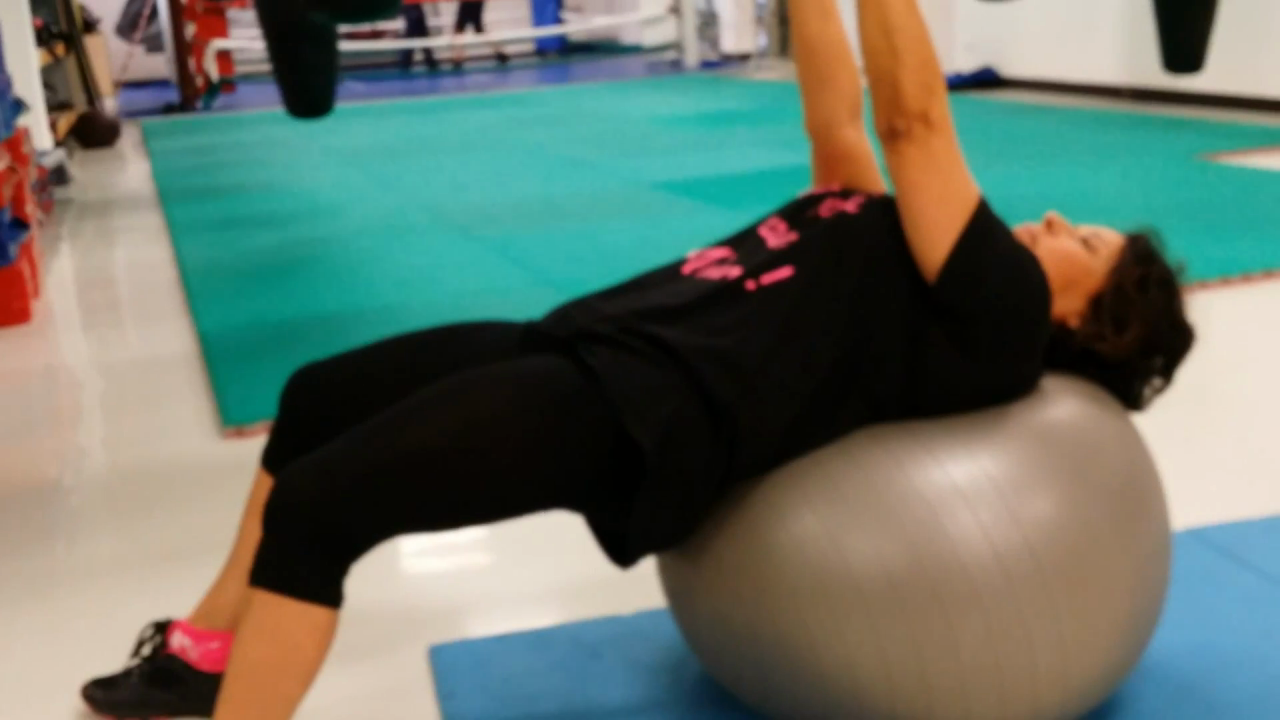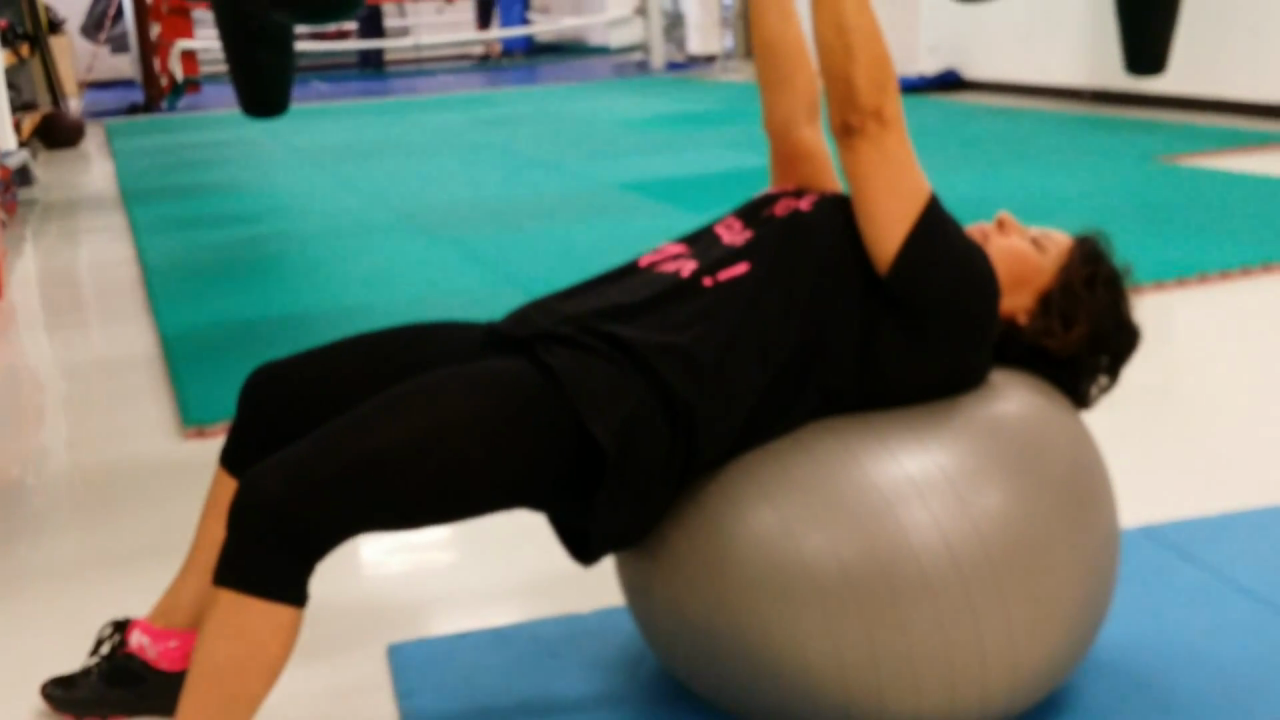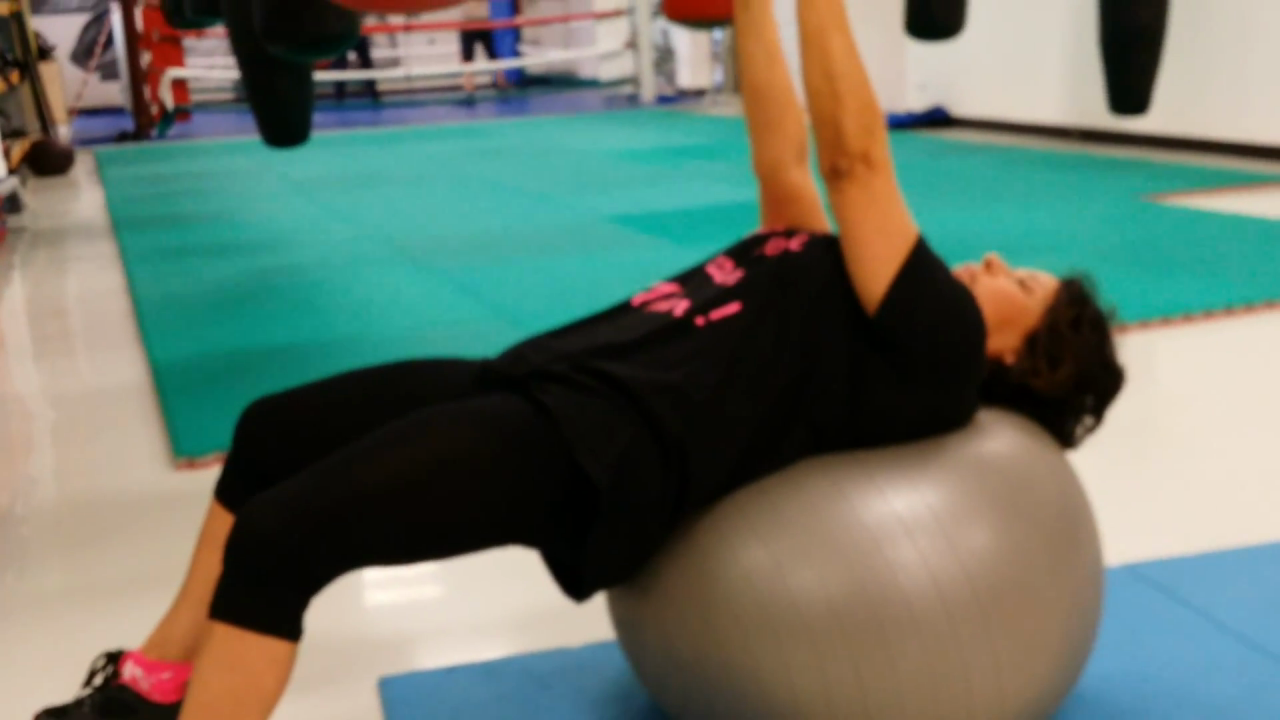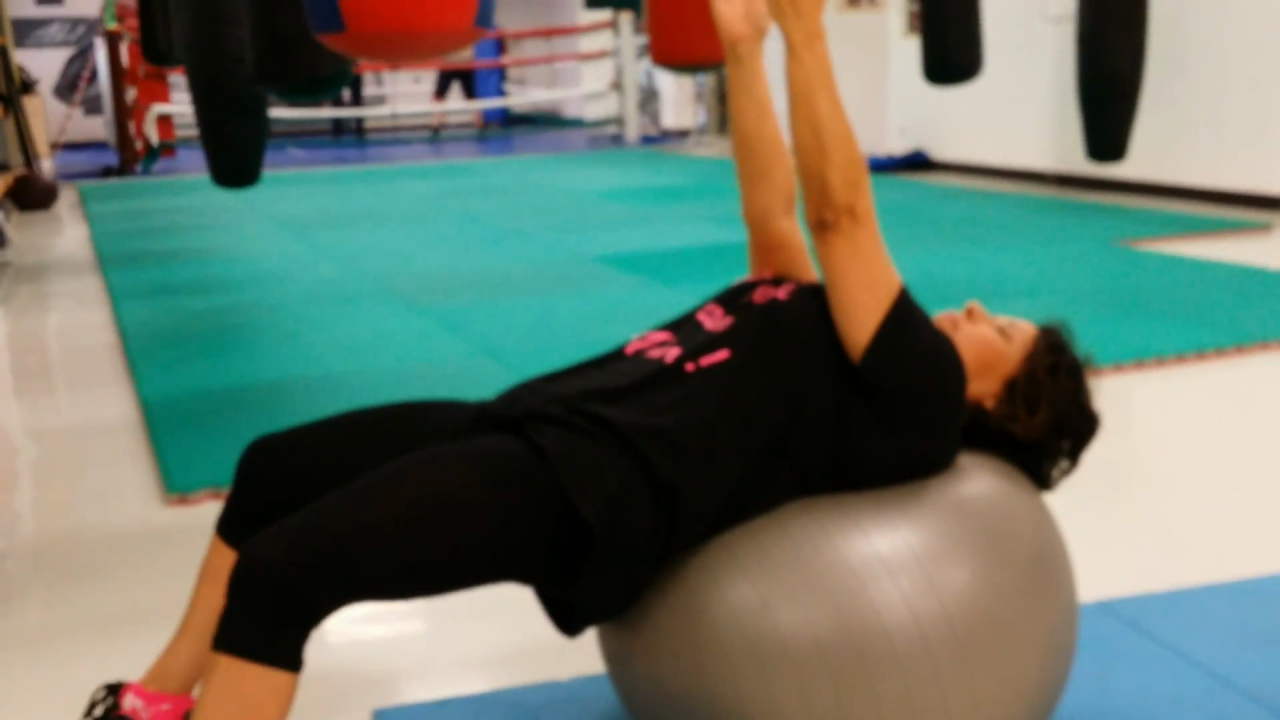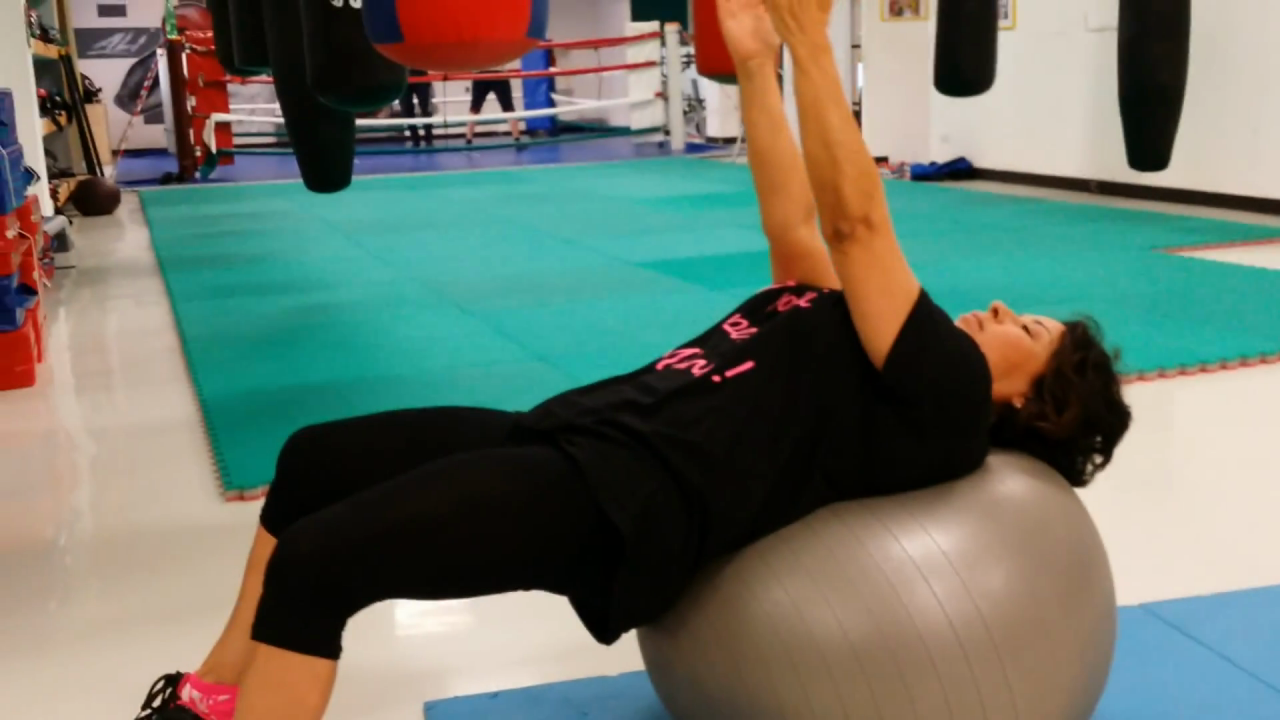
dt=1s
person 1, frame 1
left shoulder: (999, 317)
right shoulder: (920, 255)
left elbow: (913, 120)
right elbow: (837, 116)
left hip: (648, 411)
right hip: (595, 345)
left knee: (317, 505)
right knee: (315, 400)
person 1, frame 2
left shoulder: (949, 309)
right shoulder: (876, 257)
left elbow: (866, 117)
right elbow: (798, 114)
left hip: (607, 412)
right hip: (556, 345)
left knee: (284, 505)
right knee: (274, 399)
person 1, frame 3
left shoulder: (934, 348)
right shoulder: (860, 293)
left elbow: (854, 160)
right elbow: (786, 161)
left hip: (597, 450)
right hip: (550, 385)
left knee: (279, 538)
right knee: (269, 433)
person 1, frame 4
left shoulder: (919, 400)
right shoulder: (837, 338)
left elbow: (841, 215)
right elbow: (774, 215)
left hip: (592, 488)
right hip: (544, 429)
left knee: (281, 571)
right knee: (272, 469)
person 1, frame 5
left shoulder: (945, 399)
right shoulder: (868, 349)
left elbow: (856, 225)
right elbow: (796, 224)
left hip: (619, 502)
right hip: (581, 439)
left knee: (316, 561)
right knee: (313, 460)
